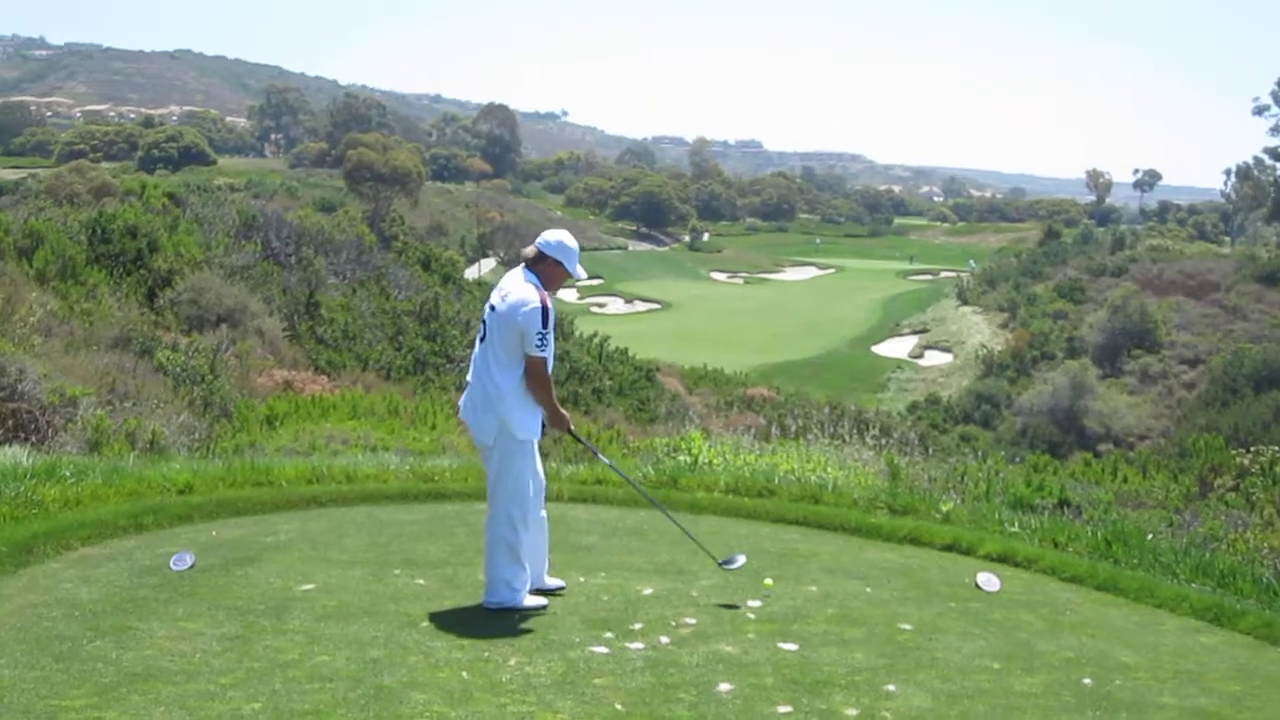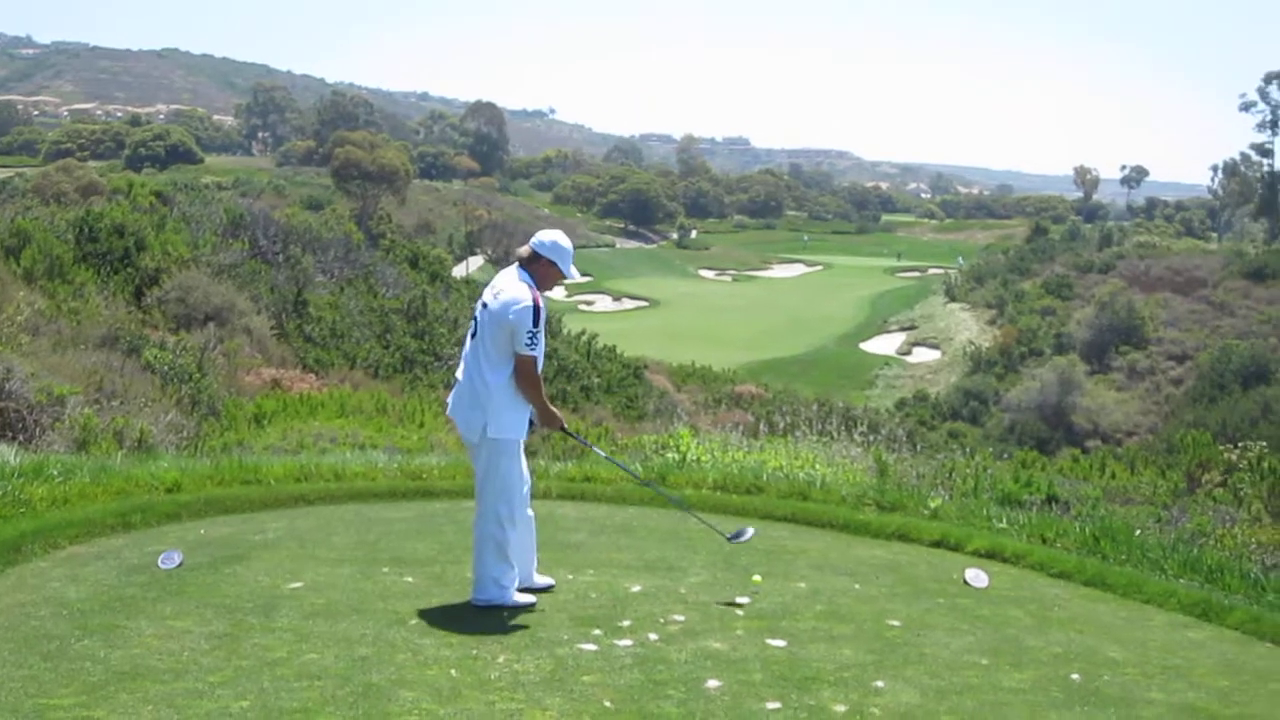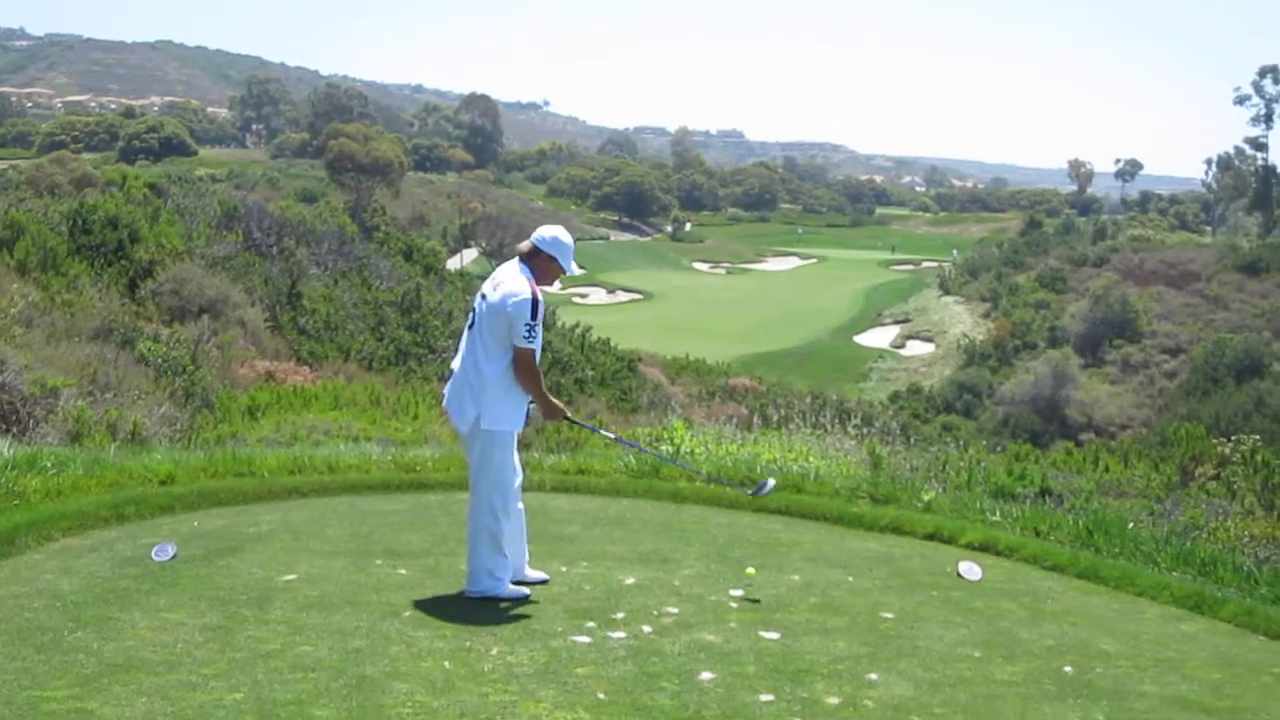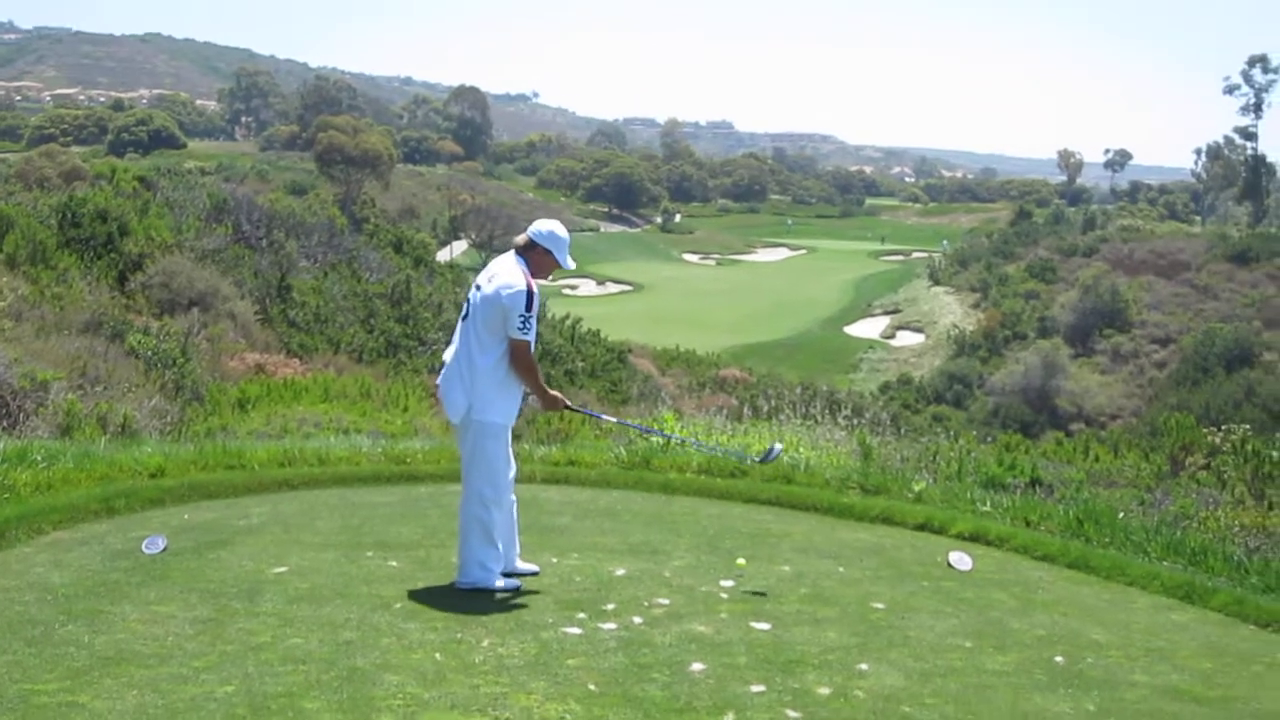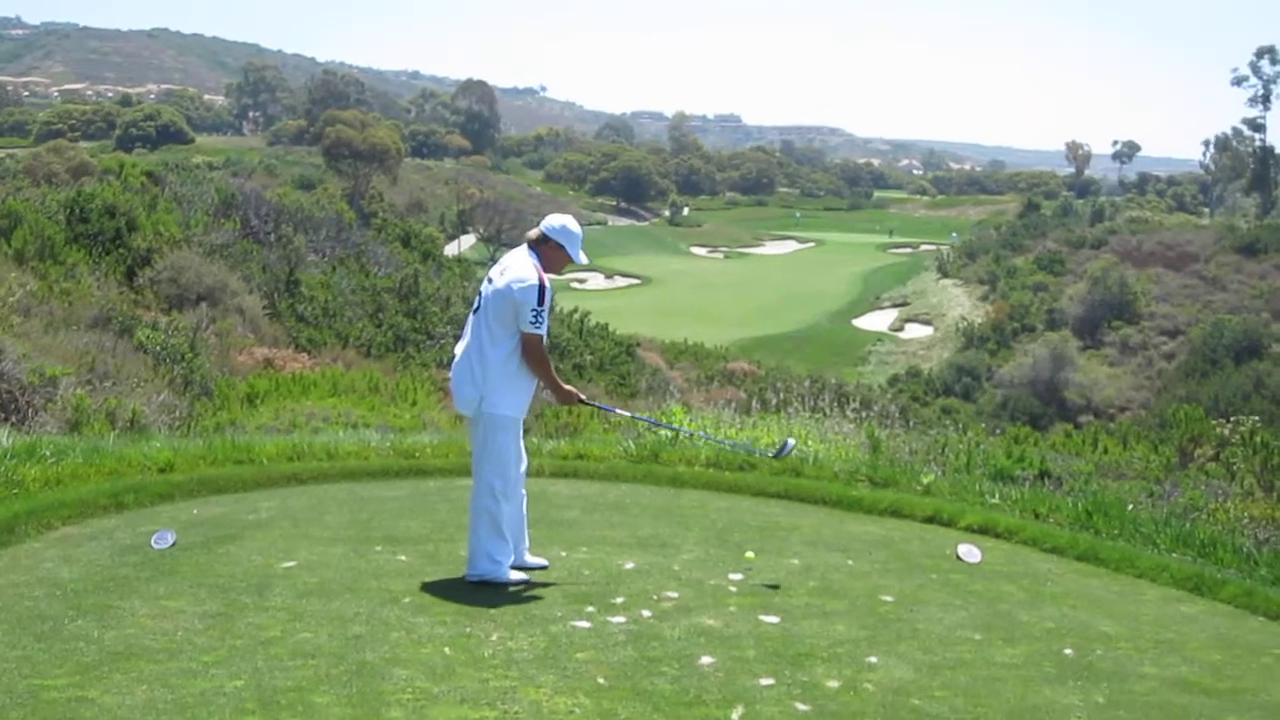
dt=0.1s
person 1, frame 1
left shoulder: (513, 281)
right shoulder: (536, 303)
right elbow: (536, 375)
left wrist: (544, 410)
right wrist: (554, 413)
left hip: (501, 406)
right hip: (503, 415)
left knee: (529, 493)
right knee: (511, 502)
left ankle: (531, 574)
right ankle: (504, 591)
person 1, frame 2
left shoulder: (505, 279)
right shoulder: (528, 303)
right elbow: (526, 373)
left wrist: (534, 408)
right wrist: (545, 412)
left hip: (487, 404)
right hip: (493, 412)
left knee: (515, 493)
right knee: (499, 500)
left ankle: (519, 573)
right ankle: (492, 589)
person 1, frame 3
left shoulder: (506, 273)
right shoulder: (527, 296)
right elbow: (524, 365)
left wrist: (533, 398)
right wrist: (547, 403)
left hip: (484, 397)
right hip: (488, 405)
left knee: (507, 487)
right knee: (493, 492)
left ankle: (511, 566)
right ankle: (487, 580)
person 1, frame 4
left shoulder: (502, 265)
right shoulder: (521, 287)
right elbow: (520, 357)
left wrist: (533, 390)
right wrist: (544, 395)
left hip: (479, 389)
right hip: (481, 396)
left knee: (500, 479)
right knee: (485, 484)
left ankle: (503, 558)
right ankle: (477, 572)
person 1, frame 5
left shoulder: (515, 259)
right shoulder: (533, 281)
right elbow: (533, 351)
left wrist: (548, 384)
right wrist: (558, 389)
left hip: (492, 382)
right hip: (493, 389)
left knee: (510, 472)
right knee: (496, 478)
left ankle: (512, 552)
right ankle: (487, 565)
